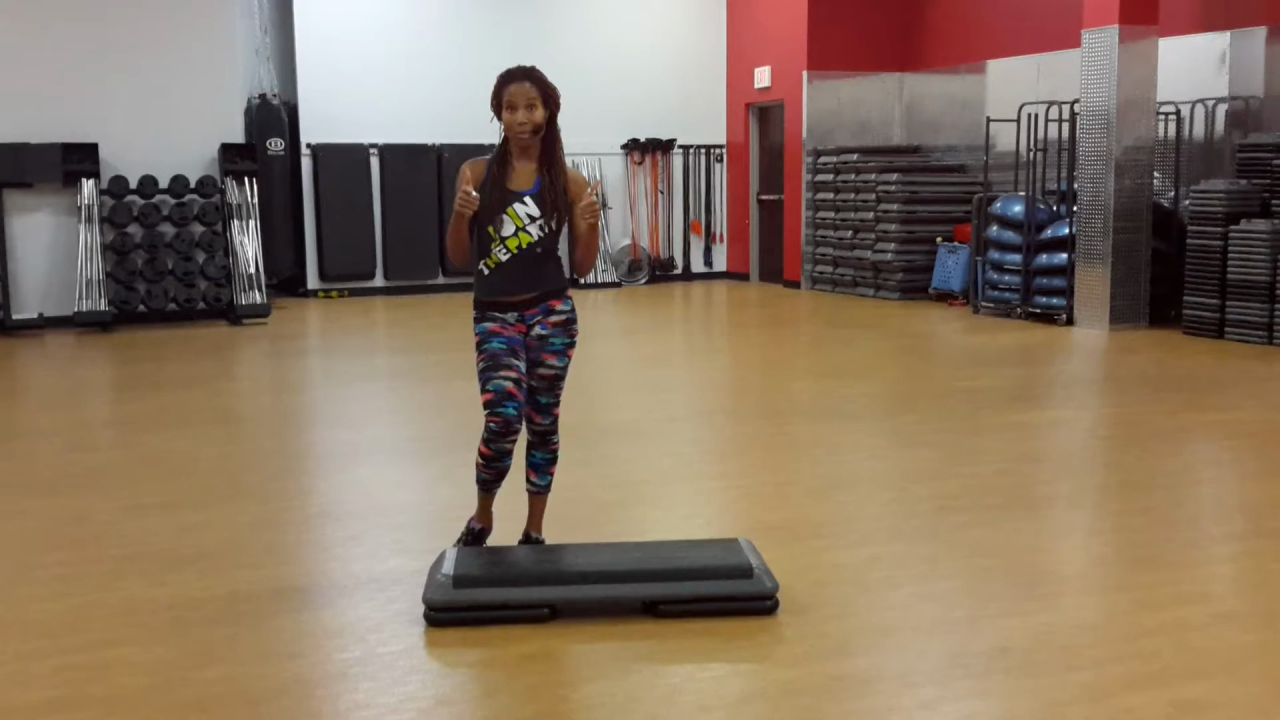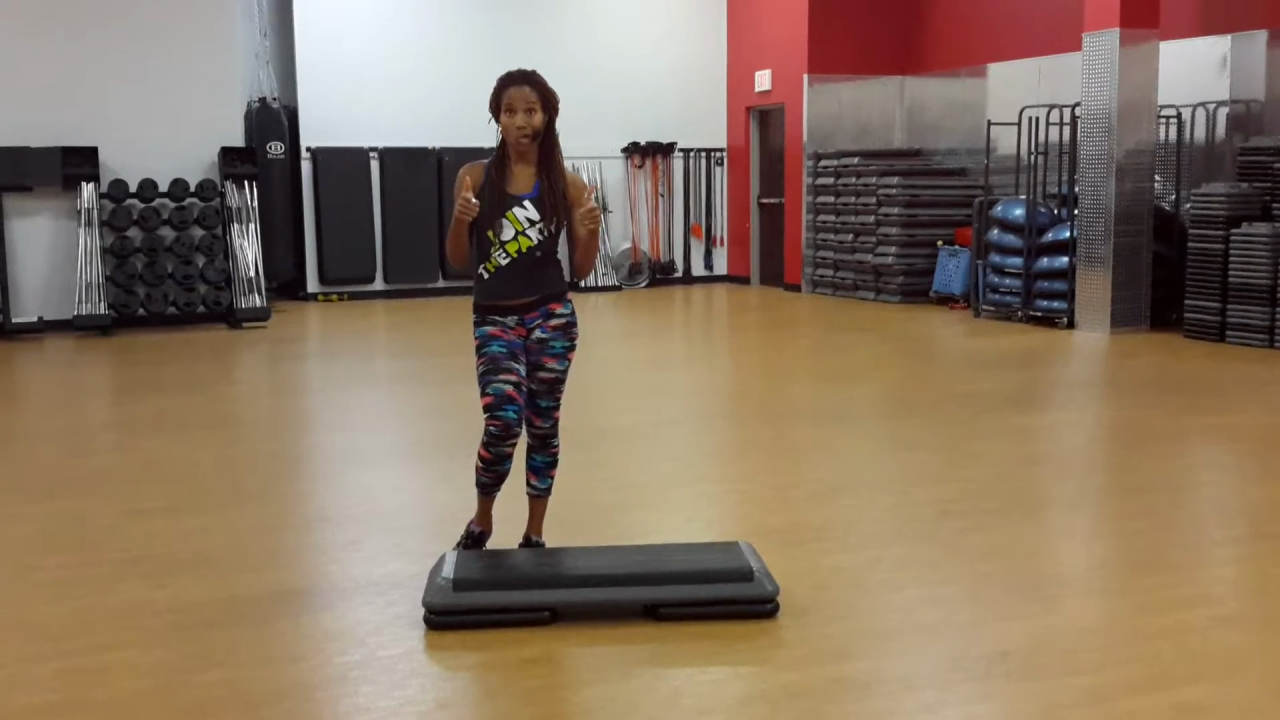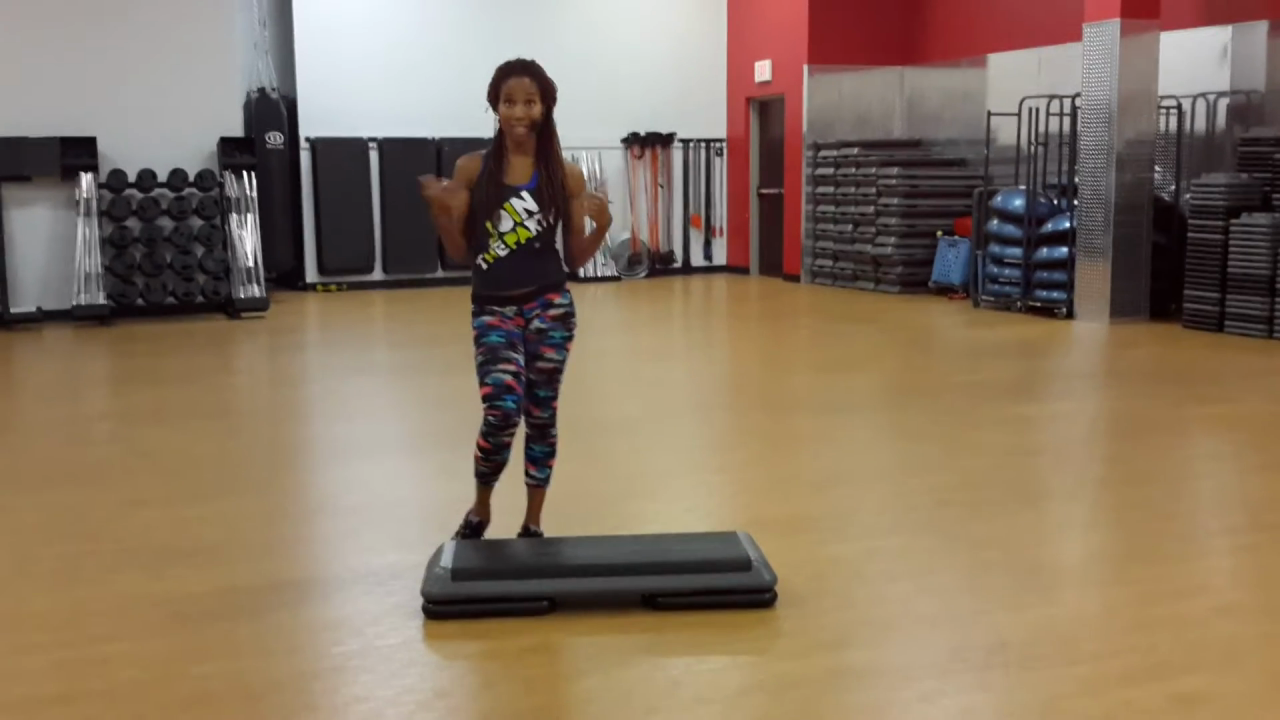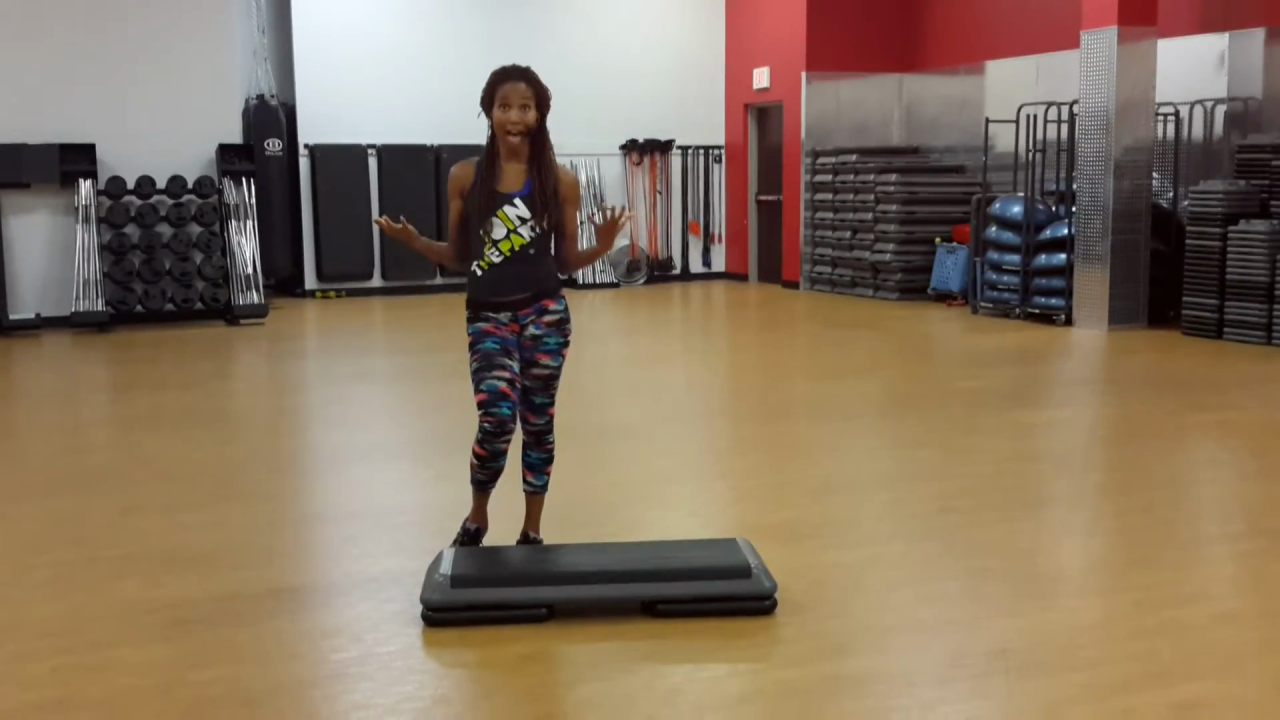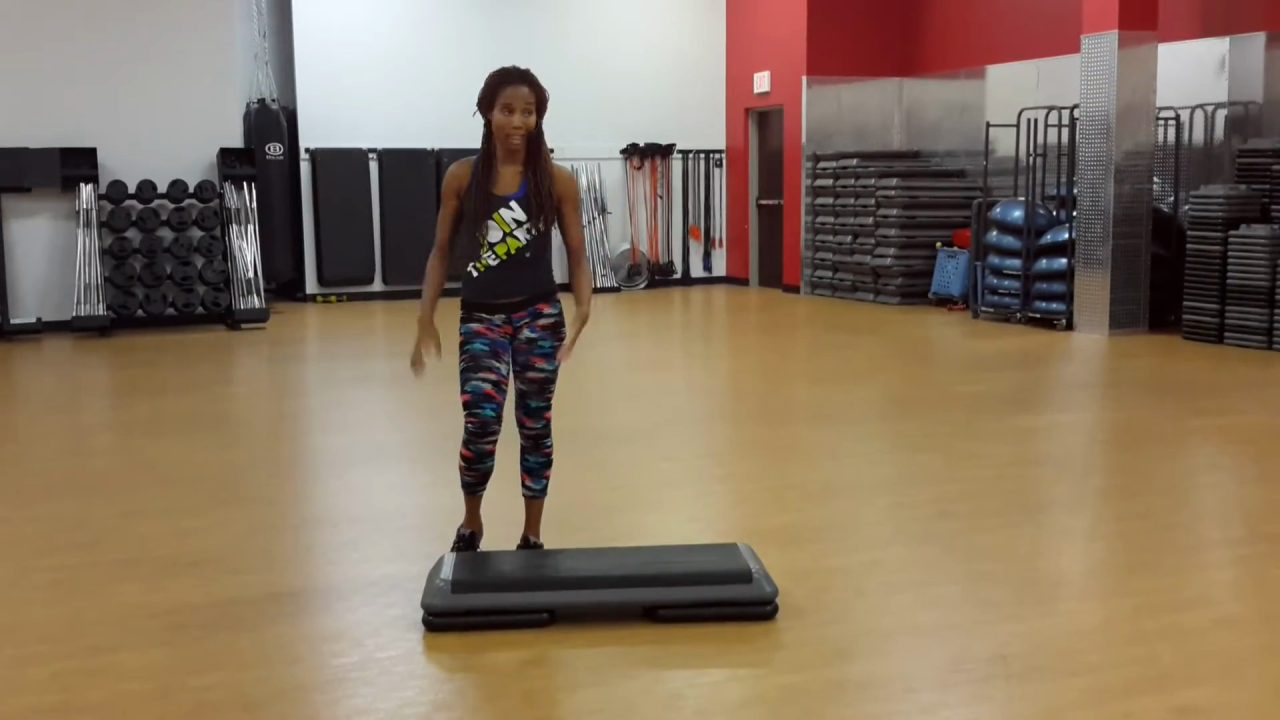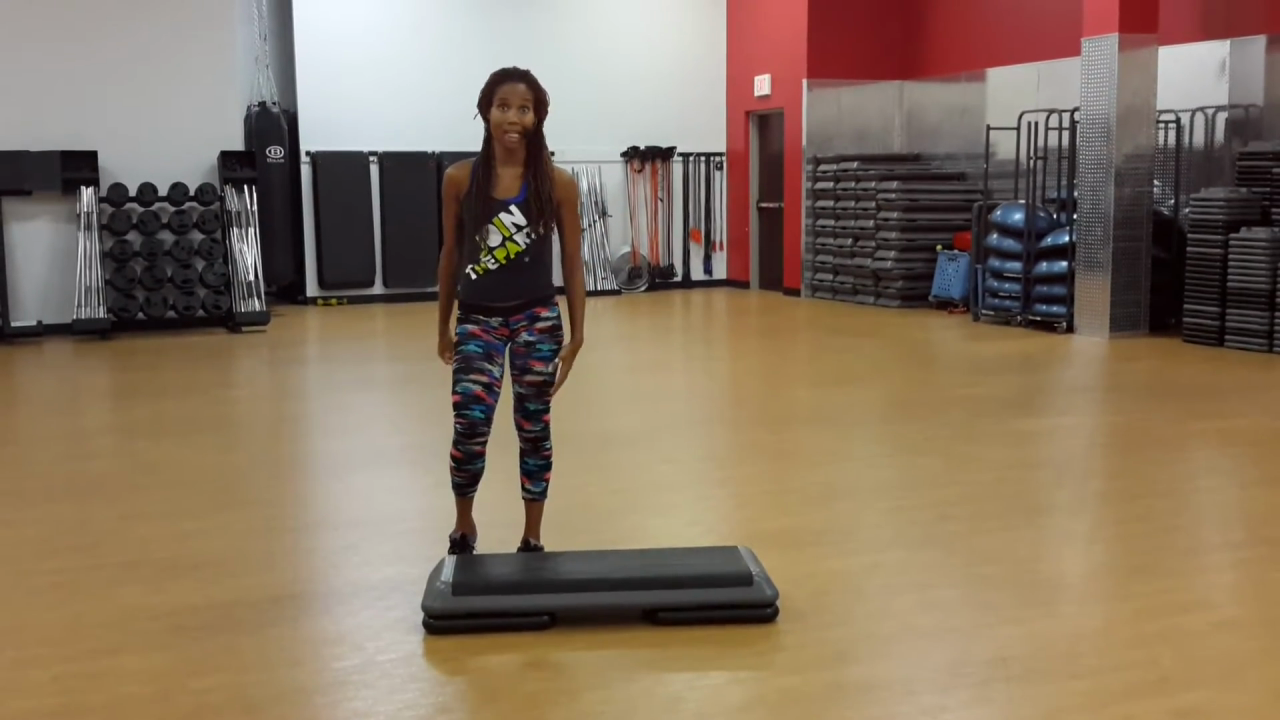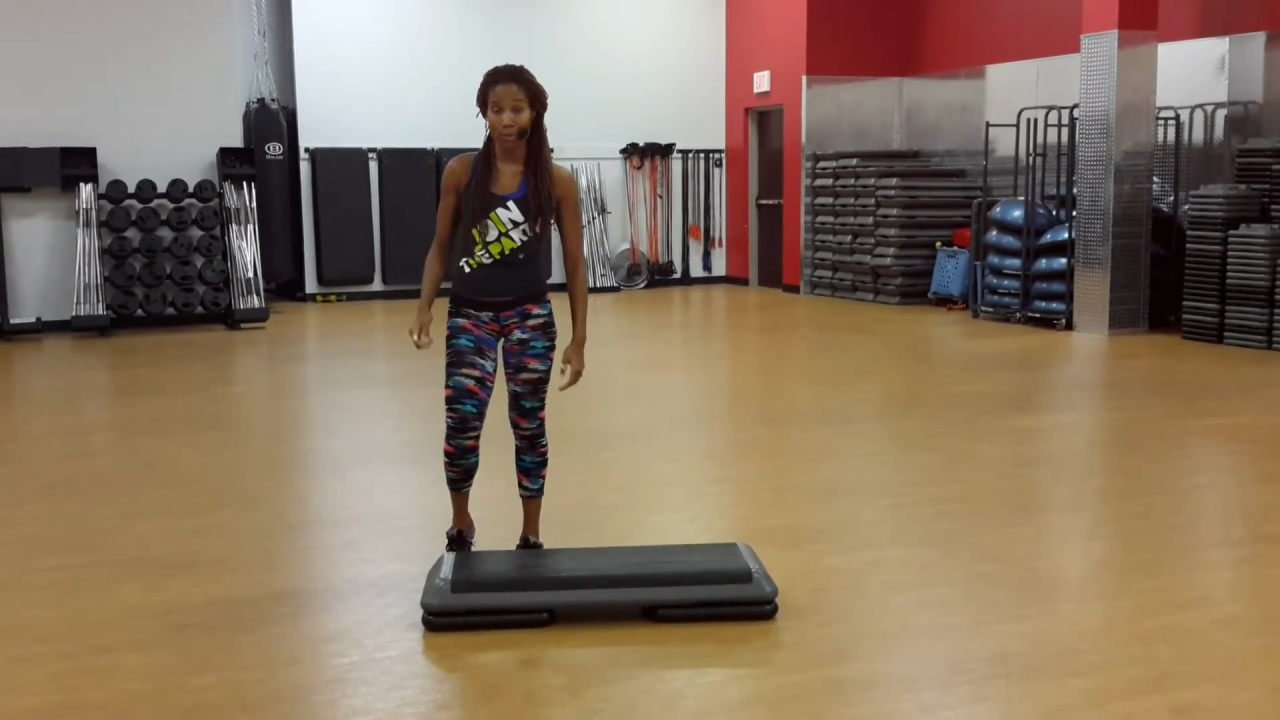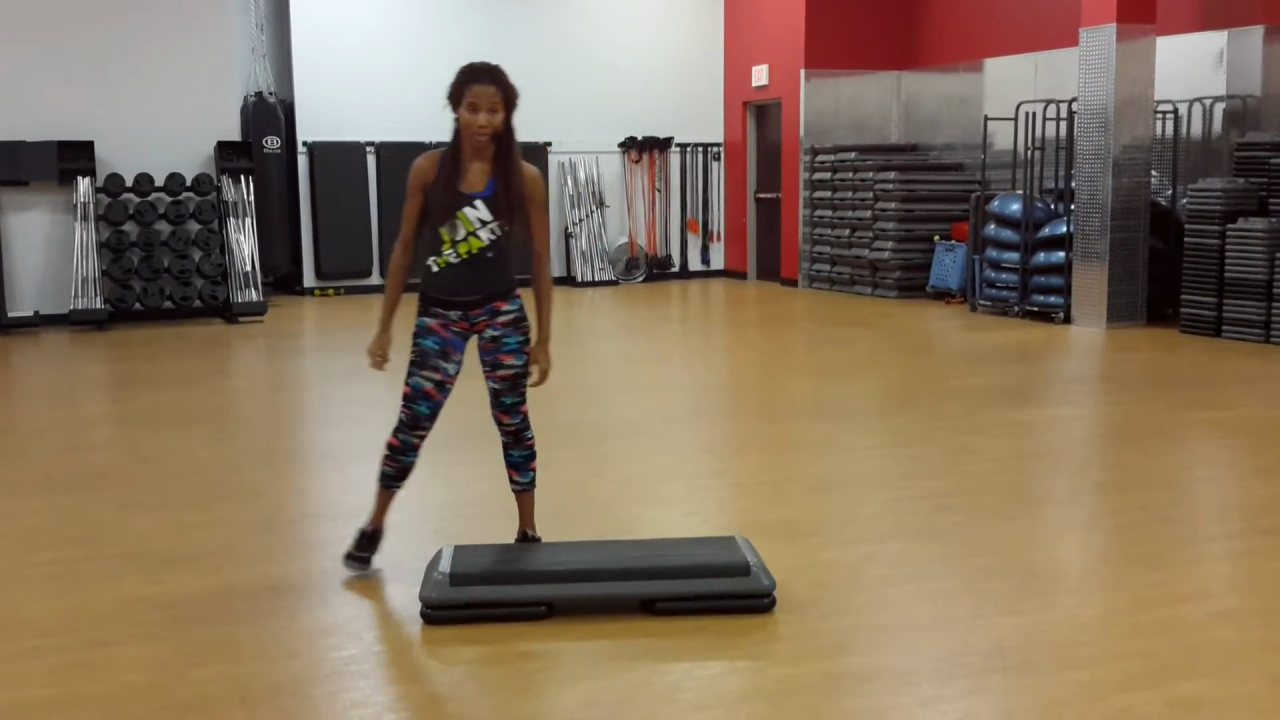
dt=0.4s
person 1, frame 1
left shoulder: (570, 181)
right shoulder: (477, 172)
left elbow: (582, 267)
right elbow: (459, 257)
left wrist: (591, 225)
right wrist: (460, 214)
left hip: (552, 314)
right hip: (495, 316)
left knee: (543, 422)
right knee: (504, 417)
left ankle: (534, 530)
right ankle: (482, 516)
person 1, frame 2
left shoulder: (568, 184)
right shoulder: (474, 177)
left elbow: (580, 270)
right elbow: (458, 262)
left wrist: (590, 232)
right wrist: (460, 220)
left hip: (552, 317)
right hip: (494, 319)
left knee: (543, 425)
right knee: (503, 421)
left ankle: (534, 534)
right ankle: (481, 519)
person 1, frame 3
left shoulder: (566, 174)
right shoulder: (471, 169)
left elbow: (574, 259)
right elbow: (459, 254)
left wrist: (599, 229)
right wrist: (441, 213)
left hip: (550, 306)
right hip: (493, 309)
left knee: (542, 415)
right knee: (502, 411)
left ankle: (532, 524)
right ankle: (479, 510)
person 1, frame 4
left shoulder: (560, 180)
right shoulder: (464, 176)
left elbow: (566, 261)
right elbow: (457, 256)
left wrist: (600, 247)
right wrist: (414, 241)
left hip: (545, 313)
right hip: (487, 315)
left knee: (538, 422)
right knee: (497, 419)
left ankle: (531, 531)
right ankle: (476, 518)
person 1, frame 5
left shoulder: (557, 180)
right shoulder: (461, 176)
left elbow: (577, 254)
right elbow: (441, 250)
left wrist: (582, 311)
right wrist: (426, 317)
left hip: (539, 315)
right hip: (481, 317)
left knee: (535, 425)
right knee: (482, 423)
left ankle: (532, 536)
right ankle: (470, 525)
person 1, frame 6
left shoulder: (557, 182)
right shoulder: (460, 178)
left elbow: (572, 262)
right elbow: (450, 255)
left wrist: (576, 336)
right wrist: (443, 327)
left hip: (537, 318)
right hip: (478, 319)
left knee: (534, 429)
right knee: (470, 426)
left ankle: (532, 539)
right ankle: (463, 529)
person 1, frame 7
left shoulder: (557, 180)
right shoulder: (460, 171)
left elbow: (574, 261)
right elbow: (441, 246)
left wrist: (578, 338)
right wrist: (424, 308)
left hip: (530, 315)
right hip: (470, 314)
left knee: (529, 425)
right knee: (462, 421)
left ankle: (530, 537)
right ankle: (461, 526)
person 1, frame 8
left shoulder: (525, 178)
right shoulder: (428, 169)
left elbow: (539, 261)
right elbow: (405, 247)
left wrist: (543, 338)
right wrist: (385, 325)
left hip: (502, 312)
right hip: (439, 313)
left knee: (513, 421)
right knee: (414, 421)
left ankle: (528, 531)
right ankle: (375, 525)
